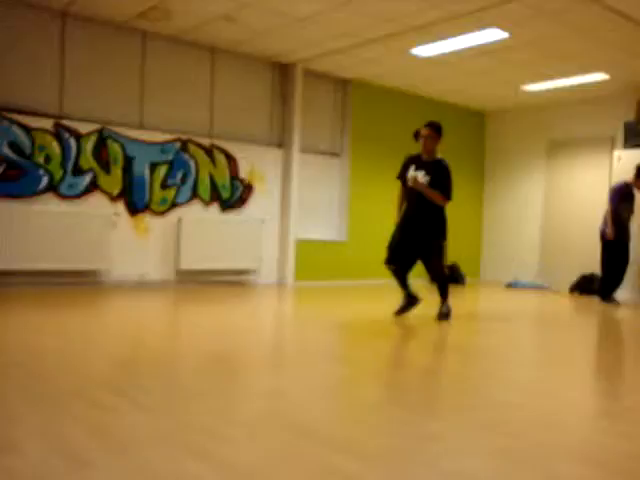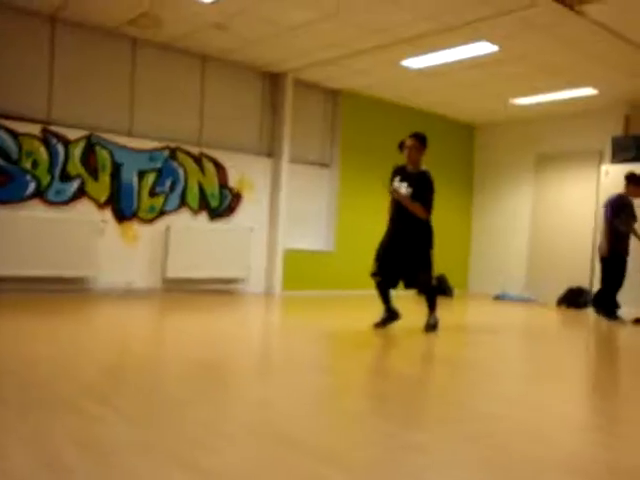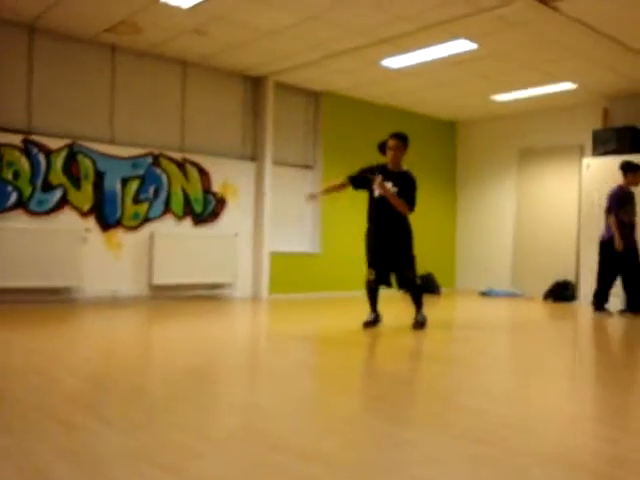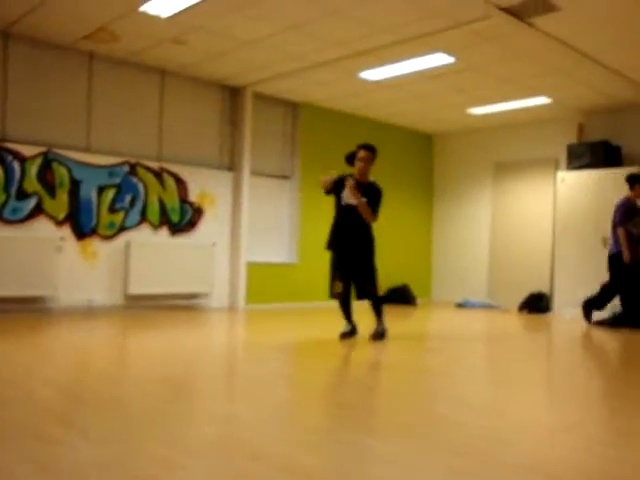
dt=0.4s
person 1, frame 1
left shoulder: (441, 168)
right shoulder: (410, 162)
left elbow: (444, 200)
left wrist: (422, 187)
right wrist: (398, 213)
left hip: (431, 226)
right hip: (409, 221)
left knee: (436, 268)
right knee: (393, 260)
left ankle: (444, 304)
right ankle: (409, 296)
person 1, frame 2
left shoulder: (424, 180)
right shoulder: (397, 172)
left elbow: (424, 213)
left wrist: (402, 198)
right wrist: (391, 217)
left hip: (417, 237)
right hip: (395, 233)
left knee: (423, 279)
right knee: (379, 272)
left ankle: (432, 316)
right ankle: (389, 311)
person 1, frame 3
left shoulder: (407, 179)
right shoulder: (372, 171)
left elbow: (407, 209)
right elbow: (349, 182)
left wrist: (386, 191)
right wrist: (323, 192)
left hip: (399, 235)
right hip: (376, 234)
left knee: (408, 276)
right knee: (373, 276)
left ankle: (420, 314)
right ankle: (374, 313)
person 1, frame 4
left shoulder: (374, 190)
right shoulder: (340, 181)
left elbow: (370, 218)
right elbow: (325, 186)
left wrist: (356, 195)
right wrist: (328, 180)
left hip: (362, 245)
right hip: (340, 243)
left knee: (369, 287)
right knee: (341, 287)
left ankle: (380, 324)
right ankle: (350, 324)
person 2, frame 1
right shoulder: (620, 188)
right elbow: (610, 208)
left wrist: (626, 234)
right wrist: (609, 227)
left hip: (622, 234)
right hip: (611, 232)
left knee: (622, 264)
right knee: (611, 264)
left ankle: (606, 293)
right ankle: (605, 293)
person 2, frame 2
right shoulder: (614, 201)
right elbow: (606, 223)
right wrist: (604, 245)
left hip: (621, 248)
right hip: (610, 248)
left knee: (617, 281)
right knee: (611, 280)
left ankle: (599, 302)
right ankle: (610, 311)
person 2, frame 3
right shoulder: (616, 193)
right elbow: (612, 216)
right wrist: (617, 238)
right hip: (612, 240)
right knee: (607, 274)
right ankle: (599, 303)
person 2, frame 4
right shoulder: (624, 204)
right elbow: (620, 228)
right wrist: (625, 251)
right hip: (621, 253)
right knee: (617, 285)
right ankle: (591, 305)
